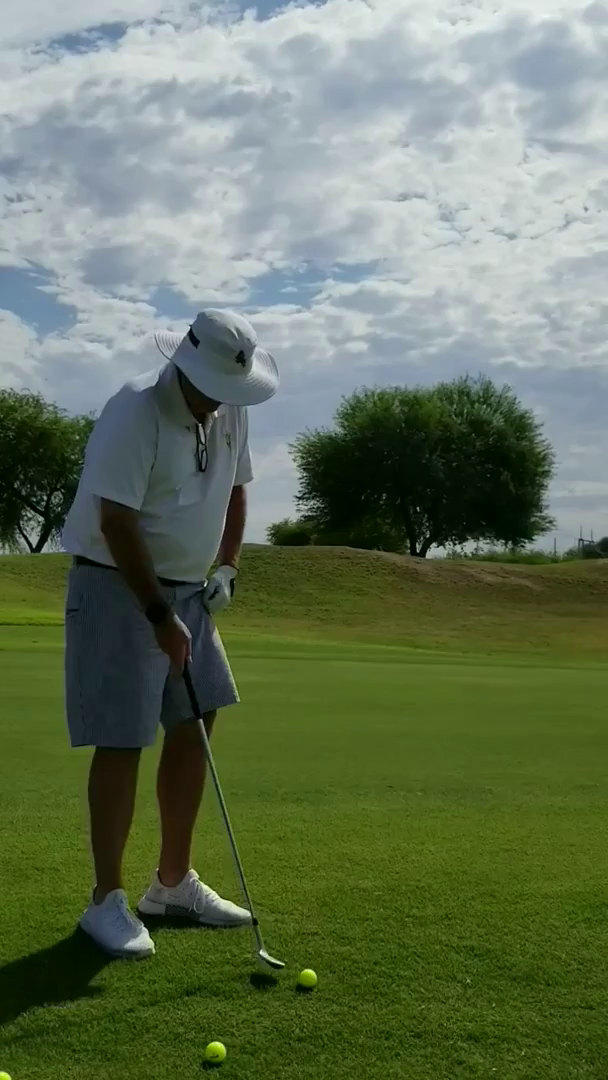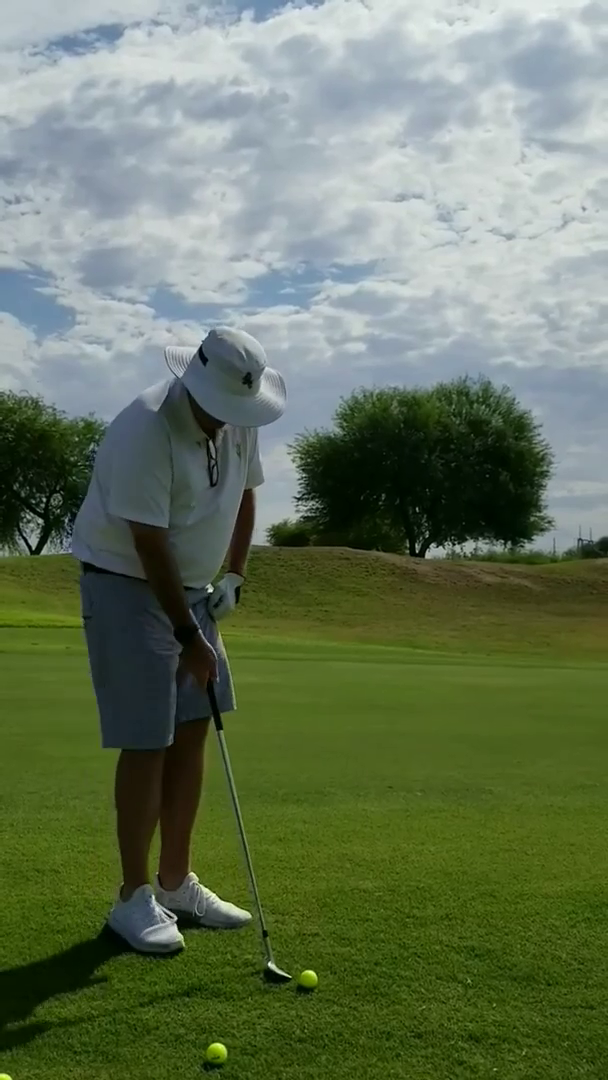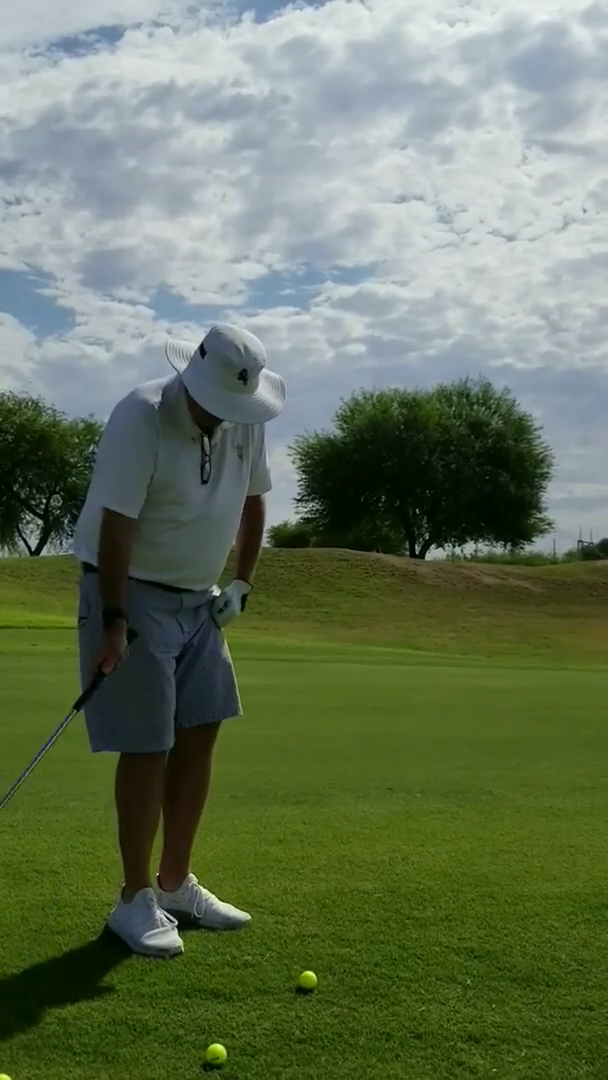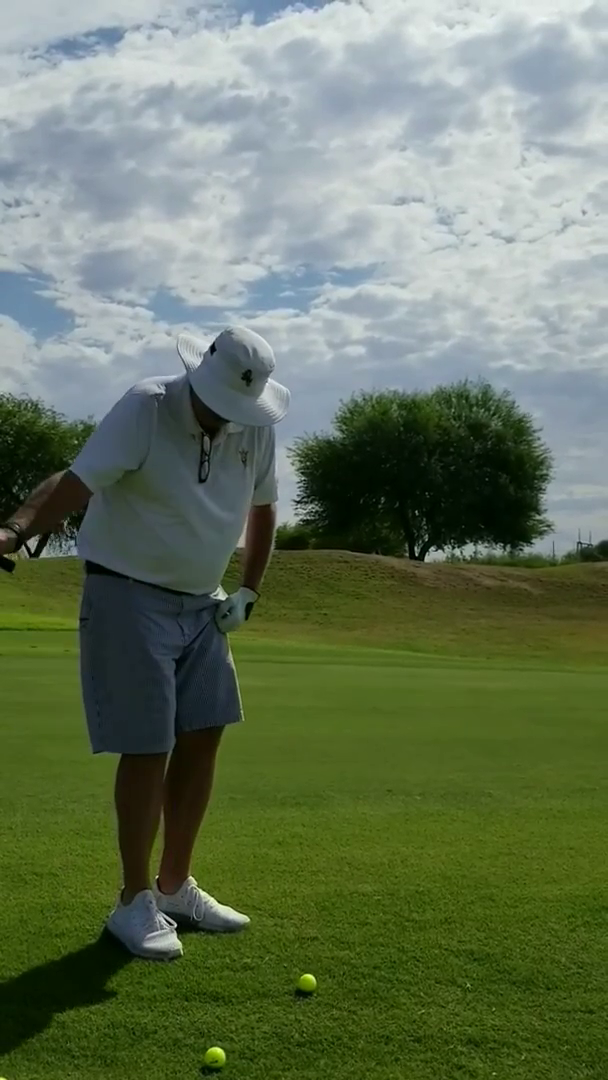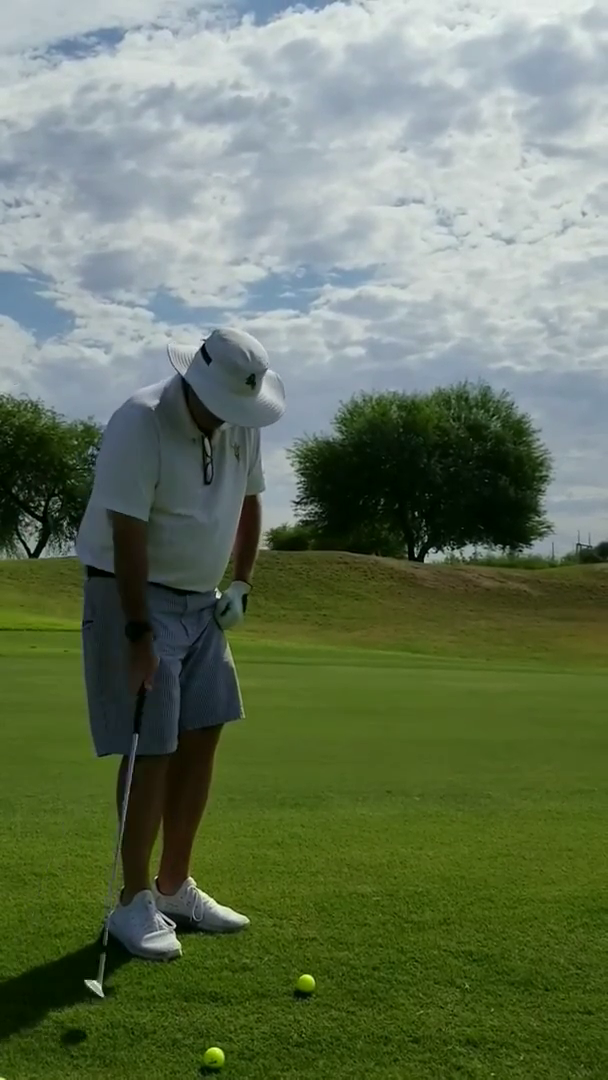
dt=0.5s
person 1, frame 1
left shoulder: (230, 410)
right shoulder: (133, 411)
left elbow: (233, 490)
right elbow: (117, 523)
left wrist: (226, 570)
right wrist: (159, 617)
left hip: (186, 589)
right hip: (118, 587)
left knee: (193, 731)
right knee: (122, 742)
left ankle: (174, 882)
right ankle: (107, 899)
person 1, frame 2
left shoulder: (240, 419)
right shoulder: (144, 428)
left elbow: (244, 494)
right elbow: (150, 544)
left wrist: (233, 578)
right wrist: (189, 635)
left hip: (190, 591)
right hip: (127, 588)
left knee: (191, 736)
right knee: (147, 742)
left ankle: (176, 883)
right ankle: (134, 897)
person 1, frame 3
left shoulder: (246, 423)
right shoulder: (140, 417)
left elbow: (252, 500)
right elbow: (115, 524)
left wrist: (242, 583)
right wrist: (112, 624)
left hip: (199, 598)
right hip: (133, 595)
left knee: (199, 737)
right knee: (147, 747)
left ankle: (177, 883)
right ankle: (136, 899)
person 1, frame 4
left shoulder: (256, 427)
right shoulder: (142, 410)
left elbow: (262, 509)
right elbow: (75, 482)
left wrist: (248, 591)
left hip: (202, 602)
right hip: (129, 595)
left knee: (202, 739)
right knee: (146, 750)
left ankle: (175, 886)
right ankle: (135, 900)
person 1, frame 5
left shoulder: (241, 423)
right shoulder: (139, 423)
left elbow: (248, 502)
right elbow: (127, 537)
left wrist: (241, 586)
right wrist: (139, 635)
left hip: (199, 600)
right hip: (133, 600)
left knee: (200, 739)
right knee: (150, 750)
left ankle: (175, 887)
right ankle: (134, 901)
